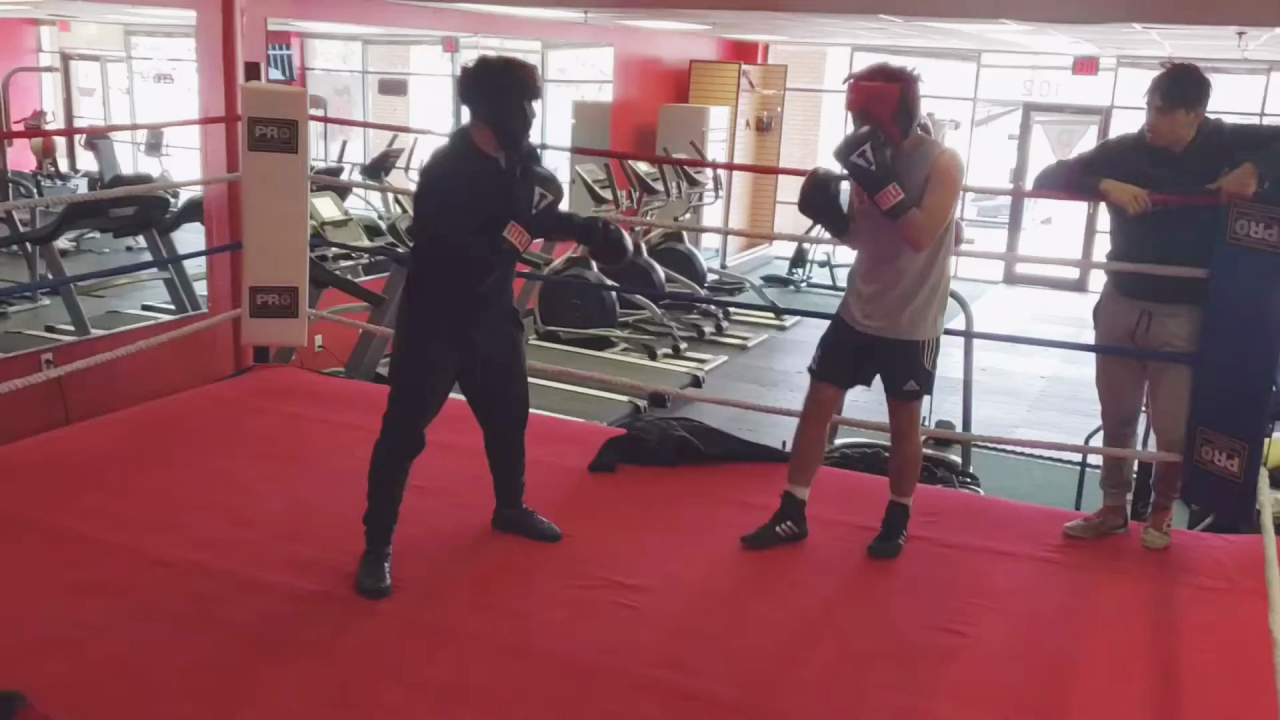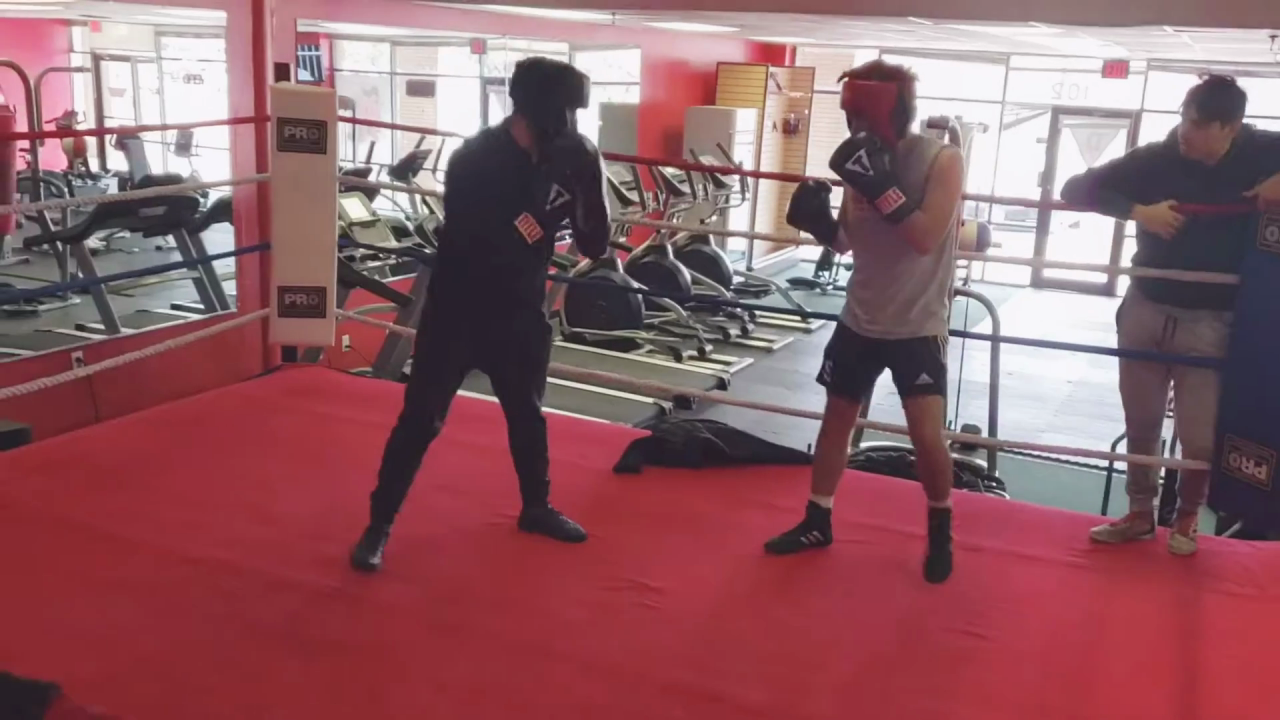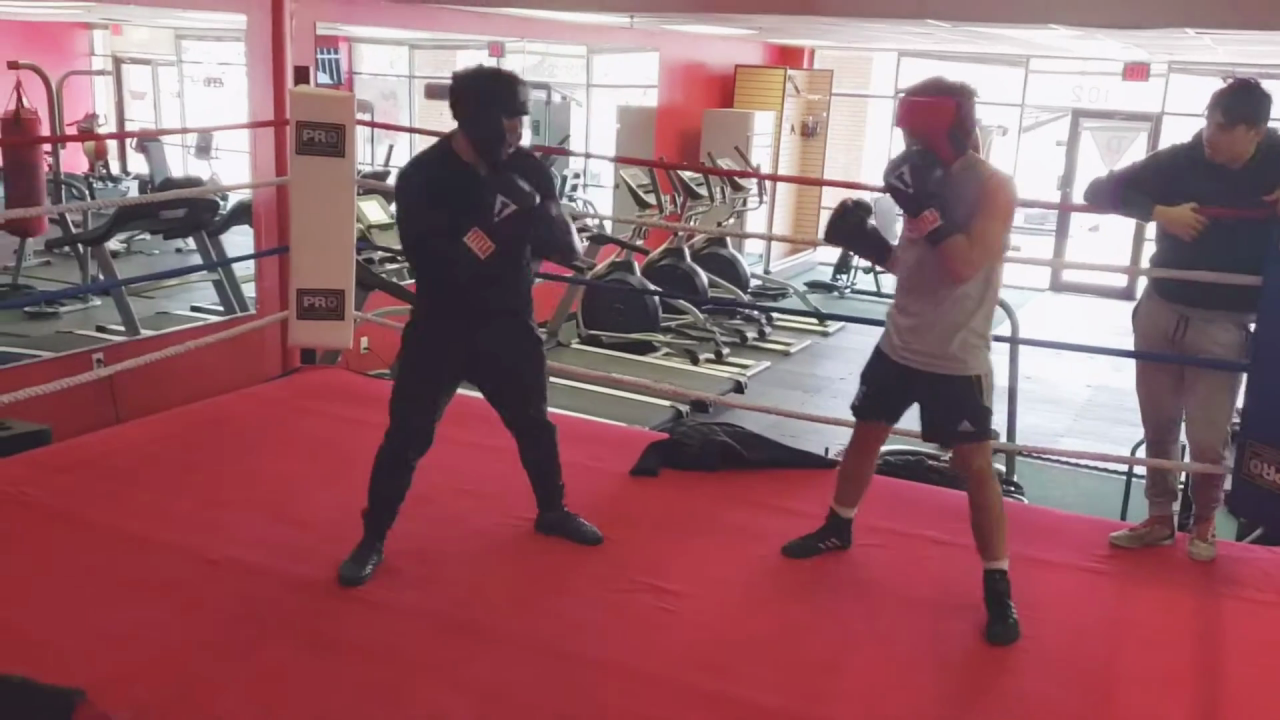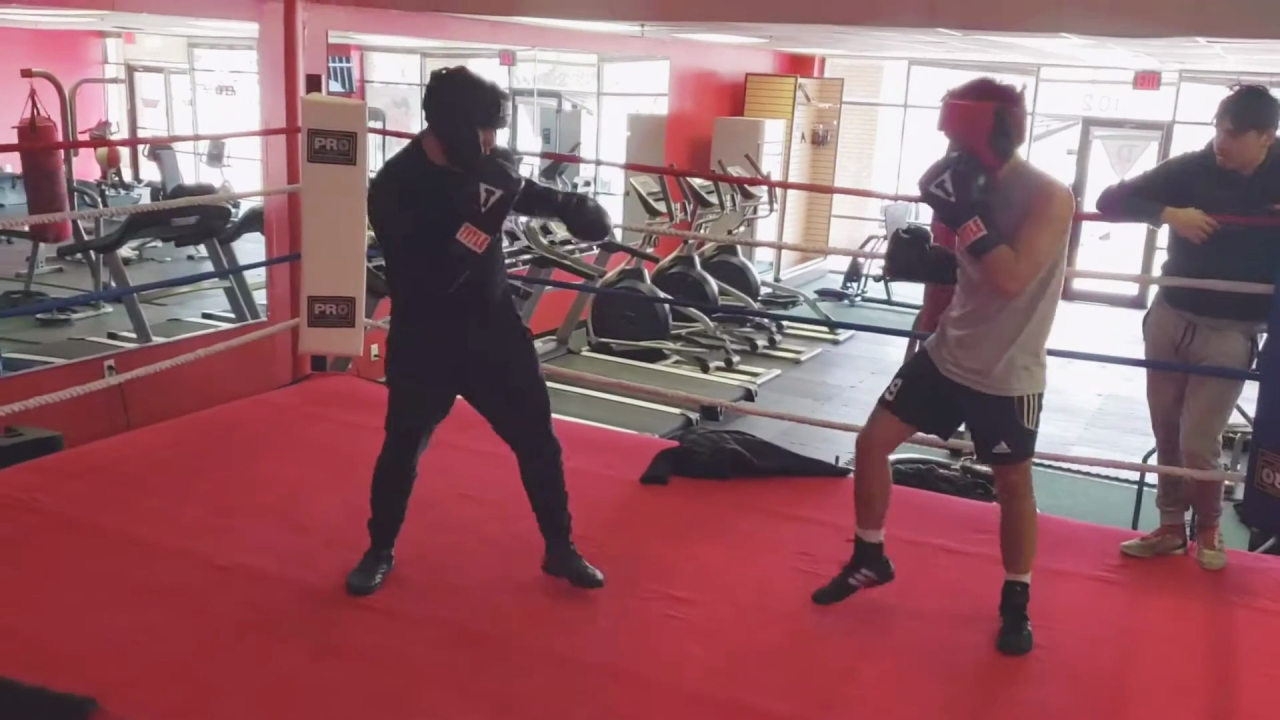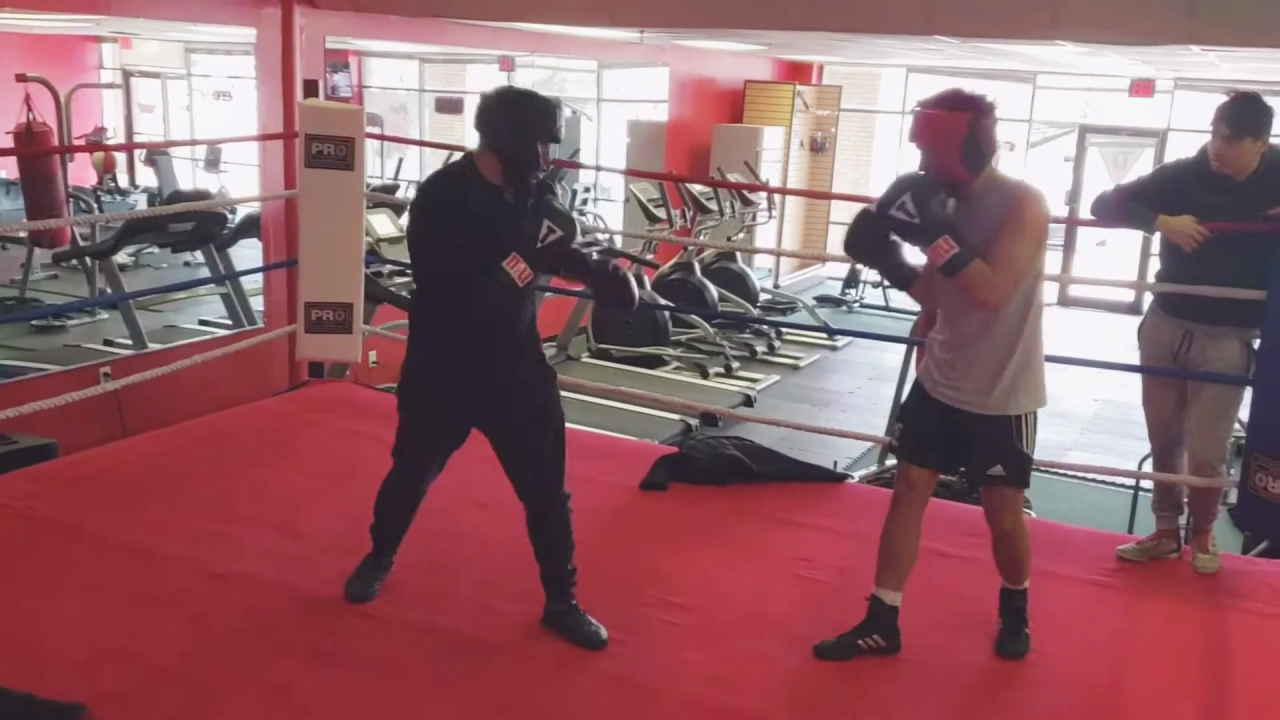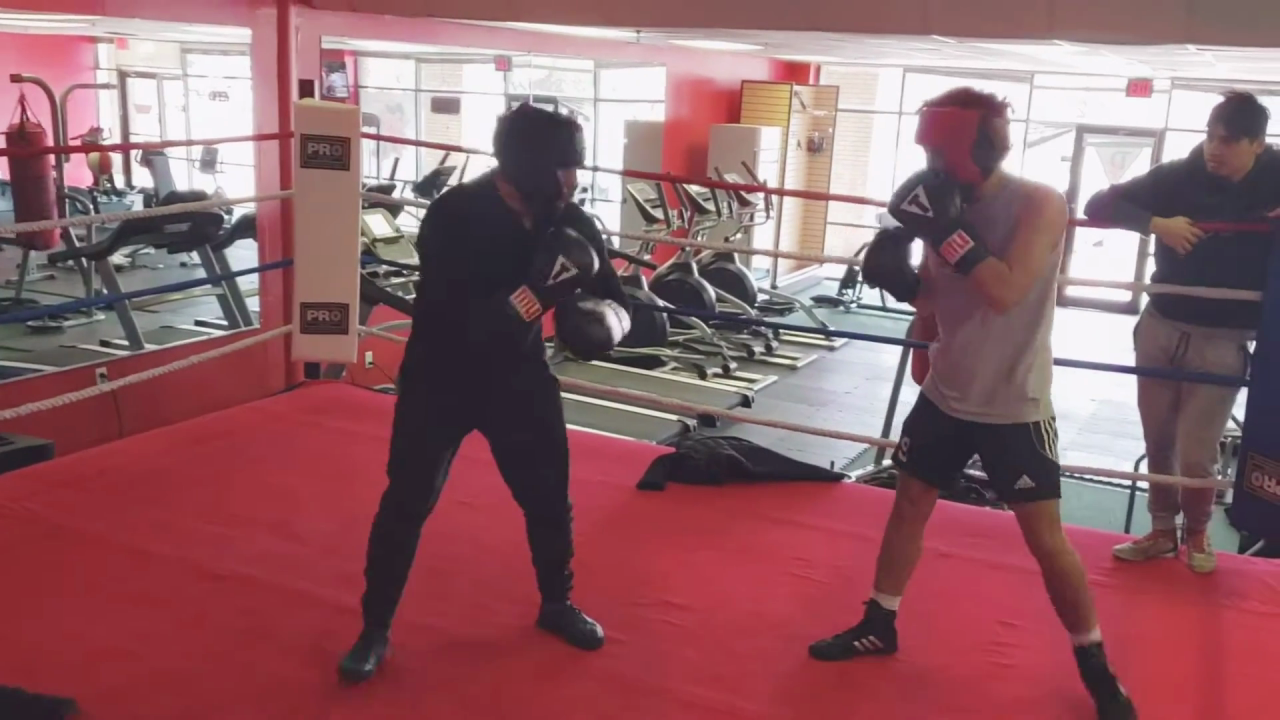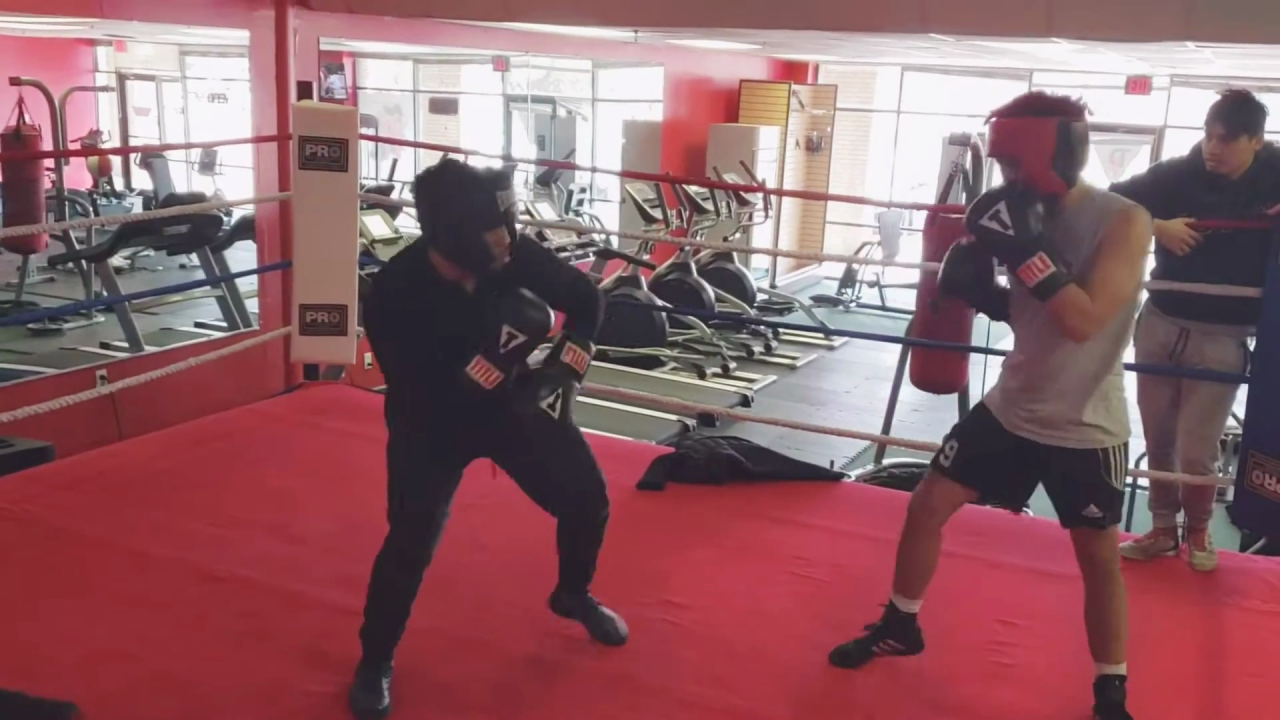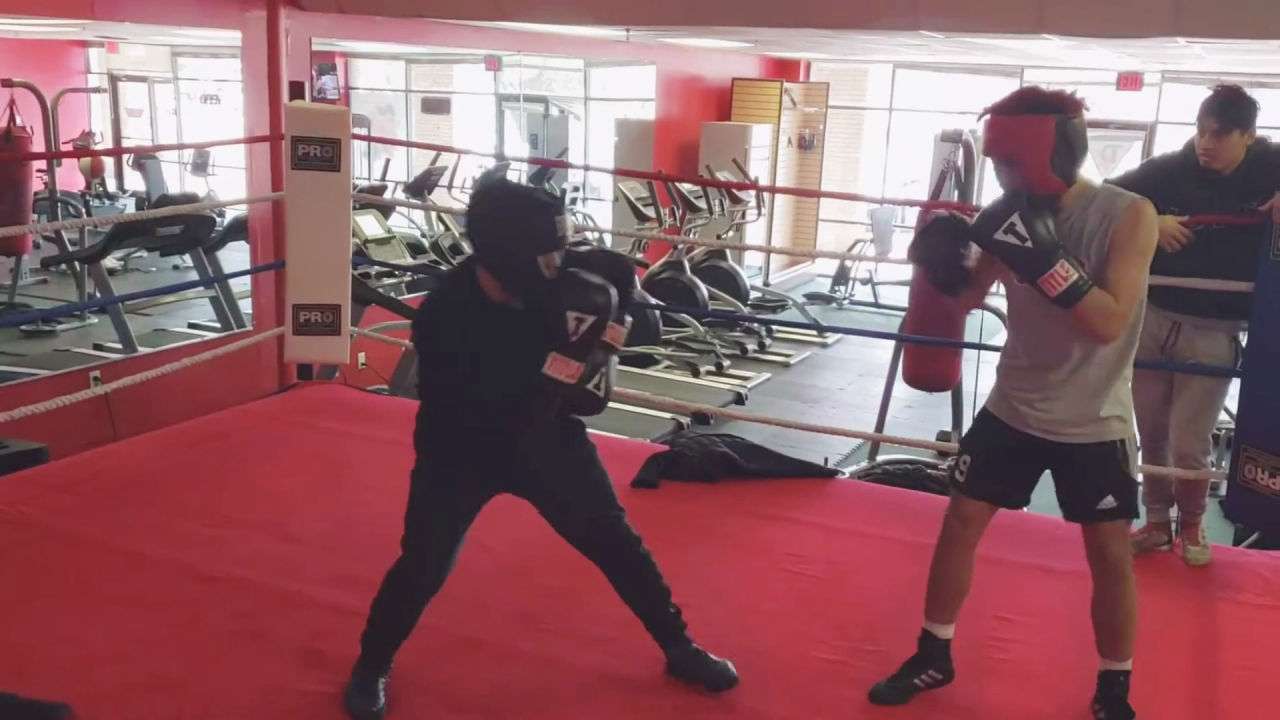
dt=0.3s
person 1, frame 1
left shoulder: (941, 162)
right shoulder: (869, 160)
left elbow: (921, 235)
left wrist: (880, 182)
right wrist: (827, 209)
left hip: (911, 324)
right hip: (858, 313)
left knee: (904, 426)
right knee: (818, 405)
left ankle: (898, 516)
right ankle: (792, 513)
person 1, frame 2
left shoulder: (942, 160)
right shoulder: (864, 165)
left elbow: (926, 239)
left wrist: (881, 186)
right wrist: (818, 220)
left hip: (918, 326)
right hip: (860, 319)
left knee: (927, 434)
right knee: (837, 418)
left ankle: (940, 524)
right ankle: (817, 522)
person 1, frame 3
left shoulder: (993, 187)
right shoulder: (928, 183)
left elbow: (965, 266)
left wrist: (922, 205)
right wrist: (867, 240)
left hip: (958, 357)
right hip: (900, 344)
left knee: (976, 469)
right knee: (864, 439)
left ankle: (999, 591)
right ankle: (838, 526)
person 1, frame 4
left shoulder: (1049, 197)
right shoulder: (977, 190)
left elbow: (1012, 278)
left wrist: (964, 216)
right wrist: (930, 261)
left hip: (1006, 374)
right hip: (946, 353)
left knee: (1013, 485)
right knee: (871, 443)
left ankle: (1016, 601)
right ankle: (870, 557)
person 1, frame 5
left shoulder: (1022, 204)
right shoulder: (945, 205)
left elbow: (991, 291)
left wrist: (931, 233)
right wrist: (885, 256)
left hip: (1002, 393)
right hip: (940, 383)
left knee: (1004, 514)
right knee: (908, 493)
left ankle: (1015, 605)
right ankle: (881, 623)
person 1, frame 6
left shoulder: (1037, 204)
right shoulder: (953, 209)
left elbow: (1004, 293)
left wrist: (945, 231)
right wrist: (898, 272)
left hip: (1015, 405)
right hip: (945, 394)
left knee: (1045, 540)
right knee: (909, 502)
left ankle: (1094, 663)
right ankle: (879, 625)
person 1, frame 7
left shoulder: (1124, 222)
right shoulder: (1029, 215)
left elbow: (1084, 320)
left wrist: (1023, 250)
right wrist: (980, 290)
left hip: (1085, 428)
right hip: (1009, 409)
left knee: (1099, 561)
right knee: (926, 506)
right ankle: (897, 625)
person 1, frame 8
left shoulder: (1128, 215)
right shoulder: (1020, 214)
left elbow: (1108, 322)
right elbow: (967, 298)
left wrist: (1041, 258)
right wrist: (945, 264)
left hip: (1094, 424)
right hip: (1013, 410)
left knee: (1110, 557)
right knee: (960, 524)
right ankle: (933, 656)
person 2, frame 1
left shoulder: (517, 158)
right shoulder: (447, 171)
left elbow: (544, 219)
right elbow: (471, 266)
left wrist: (587, 232)
right wrist: (526, 220)
left hip: (491, 313)
right hip: (434, 320)
left knee: (508, 414)
right knee: (404, 433)
left ankle: (510, 507)
right ankle: (377, 547)
person 2, frame 2
left shoulder: (559, 161)
right shoulder: (474, 161)
left elbow: (596, 246)
right elbow: (480, 248)
left wrist: (592, 191)
right wrist: (541, 214)
left hip: (519, 310)
right hip: (458, 307)
left knee: (527, 412)
right knee: (421, 417)
left ankle: (536, 506)
right ankle: (379, 524)
person 2, frame 3
left shoulder: (526, 169)
right shoulder: (421, 178)
left elbow: (559, 241)
right elbow: (431, 270)
left wrist: (560, 237)
right wrist: (492, 227)
left hip: (508, 324)
right hip: (440, 329)
left knee: (534, 423)
right knee: (406, 437)
left ankle: (553, 512)
right ankle: (372, 541)
person 2, frame 4
left shoulder: (490, 163)
right shoulder: (394, 186)
left elbow: (528, 195)
right elbow: (424, 279)
left wrist: (567, 205)
right wrist: (481, 219)
left hip: (493, 326)
right hip: (424, 338)
left knee: (536, 437)
right knee: (402, 447)
left ankle: (560, 549)
right ankle: (381, 550)
person 2, frame 5
left shoulder: (532, 192)
right shoulder: (440, 199)
left elbow: (552, 256)
right elbow: (454, 302)
left wrist: (595, 272)
right wrist: (527, 256)
left hip: (517, 363)
right hip: (443, 366)
left knee: (546, 486)
right knee: (412, 470)
left ankle: (561, 602)
right ankle: (379, 557)
person 2, frame 6
left shoulder: (564, 220)
right shoulder: (454, 217)
left elbow: (609, 293)
right elbow: (456, 322)
left wrist: (602, 317)
right wrist: (539, 290)
left hip: (519, 374)
right hip: (440, 376)
left knee: (548, 495)
right knee: (408, 499)
left ankle: (557, 603)
right ankle: (375, 629)
person 2, frame 7
left shoulder: (515, 255)
right shoulder: (393, 295)
left elbow: (586, 298)
right elbow: (423, 400)
left wrist: (564, 372)
right wrist: (495, 355)
left hip: (516, 403)
right hip: (431, 420)
left knee: (585, 496)
right knee: (411, 541)
left ankle: (573, 595)
right ankle: (373, 664)
person 2, frame 8
left shoulder: (550, 274)
right shoulder: (443, 319)
left elbow: (618, 271)
right elbow: (503, 418)
left wrist: (600, 354)
right wrist: (569, 350)
left hip: (546, 430)
right hip: (460, 449)
left knee: (614, 537)
right knee: (425, 563)
left ankle: (679, 647)
right ankle: (373, 665)
person 3, frame 1
left shoulder: (1230, 145)
right shoulder: (1124, 151)
right elbow: (1049, 179)
right wrist: (1105, 185)
left hip: (1185, 313)
right hip: (1121, 304)
left knee: (1175, 429)
right knee: (1116, 417)
left ankle: (1161, 511)
right ankle: (1113, 507)
person 3, frame 2
right shoulder: (1154, 159)
right elbow: (1077, 189)
right wrist: (1138, 211)
left hip: (1211, 320)
right hip: (1146, 309)
left knee: (1200, 436)
right knee: (1140, 424)
left ankle: (1186, 516)
right ankle: (1140, 512)
person 3, frame 3
right shoulder: (1178, 160)
right elbow: (1100, 191)
right wrist: (1159, 211)
left hip: (1223, 321)
right hip: (1161, 309)
left knee: (1208, 437)
right knee: (1158, 426)
left ankle: (1204, 521)
right ankle: (1160, 517)
person 3, frame 4
right shoulder: (1190, 169)
right elbow: (1111, 199)
right wrist: (1169, 214)
left hip: (1231, 329)
right hip: (1170, 316)
left knee: (1198, 443)
right knee: (1167, 436)
left ankle: (1209, 528)
right ankle: (1172, 527)
person 3, frame 5
right shoulder: (1183, 175)
right elbow: (1106, 204)
right wrist: (1162, 222)
left hip: (1228, 336)
right hip: (1166, 324)
left knee: (1207, 451)
right knee: (1164, 440)
left ankle: (1203, 532)
right ankle: (1166, 531)
person 3, frame 6
right shoulder: (1177, 176)
right elbow: (1099, 205)
right wrist: (1156, 223)
left hip: (1224, 338)
right hip: (1161, 325)
left knee: (1197, 453)
right knee: (1158, 441)
left ankle: (1197, 531)
right ankle: (1162, 530)
person 3, frame 7
right shoulder: (1177, 173)
right wrist: (1157, 225)
left hip: (1224, 334)
right hip: (1161, 322)
left knee: (1198, 449)
right knee: (1159, 438)
left ankle: (1199, 530)
right ankle: (1164, 528)
person 3, frame 8
right shoulder: (1169, 169)
right wrist: (1149, 221)
left hip: (1215, 329)
right hip: (1153, 317)
left knee: (1190, 444)
right knee: (1151, 434)
left ankle: (1191, 525)
right ankle: (1157, 522)
